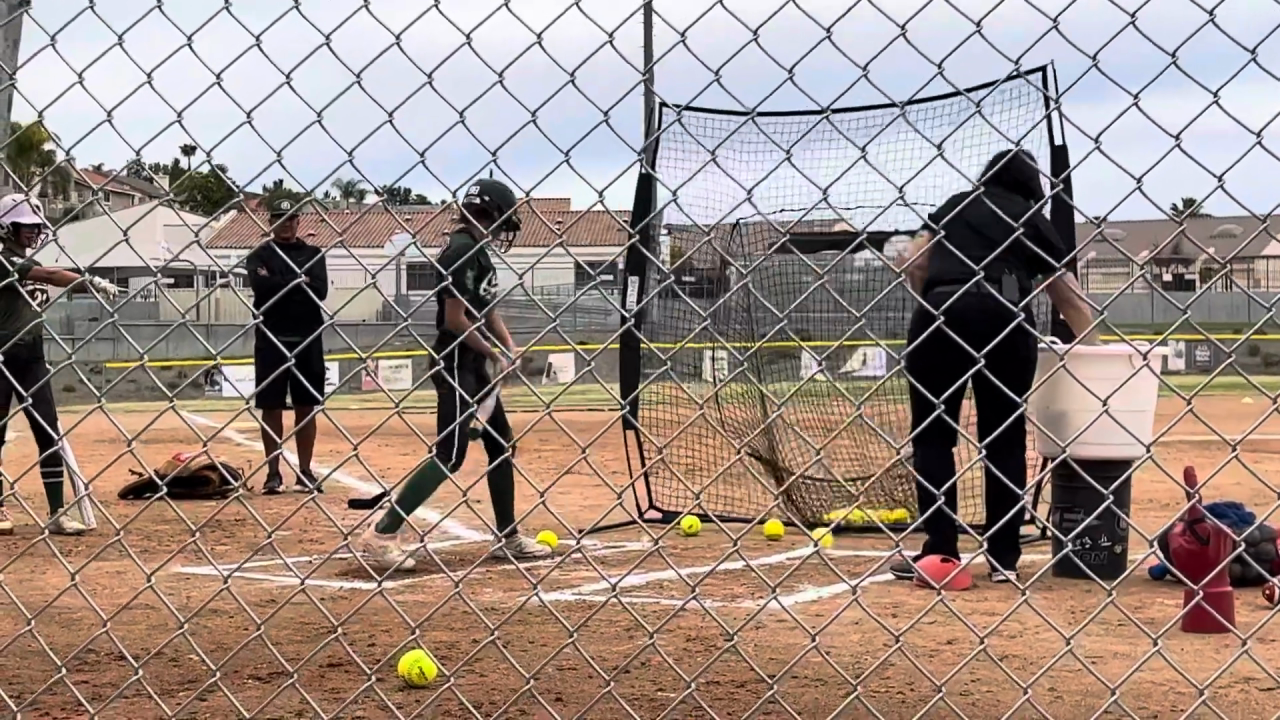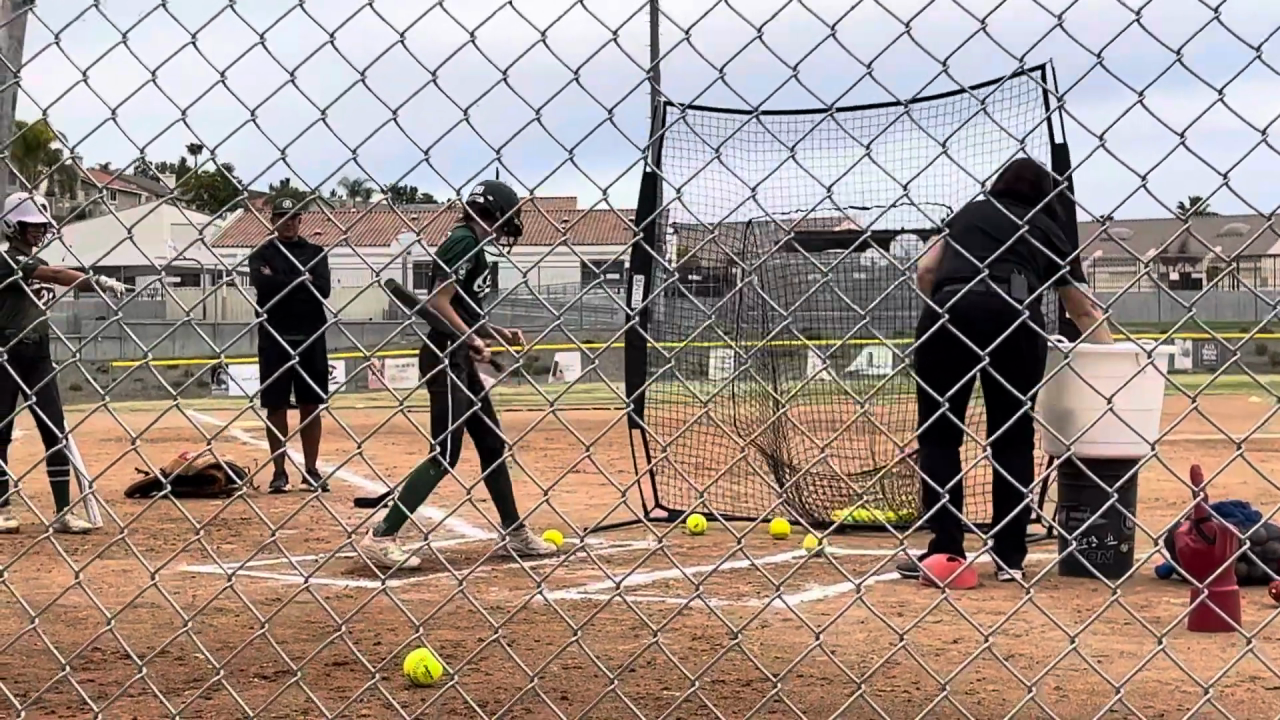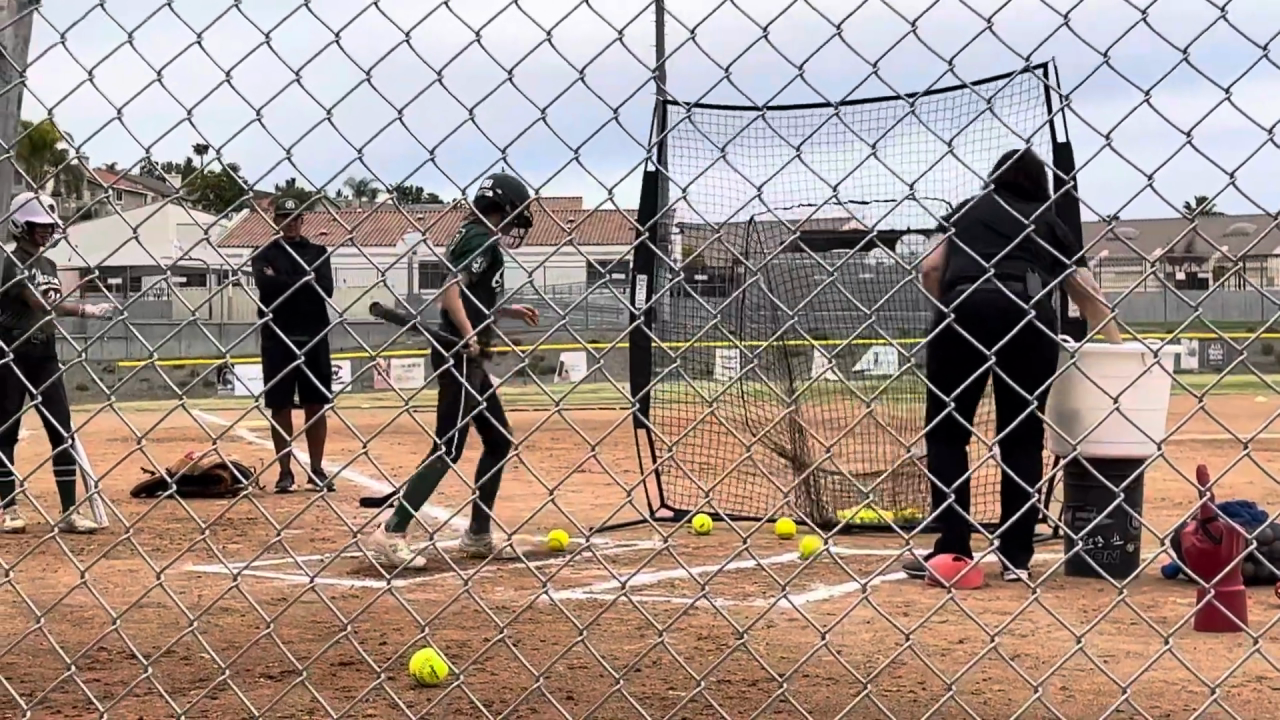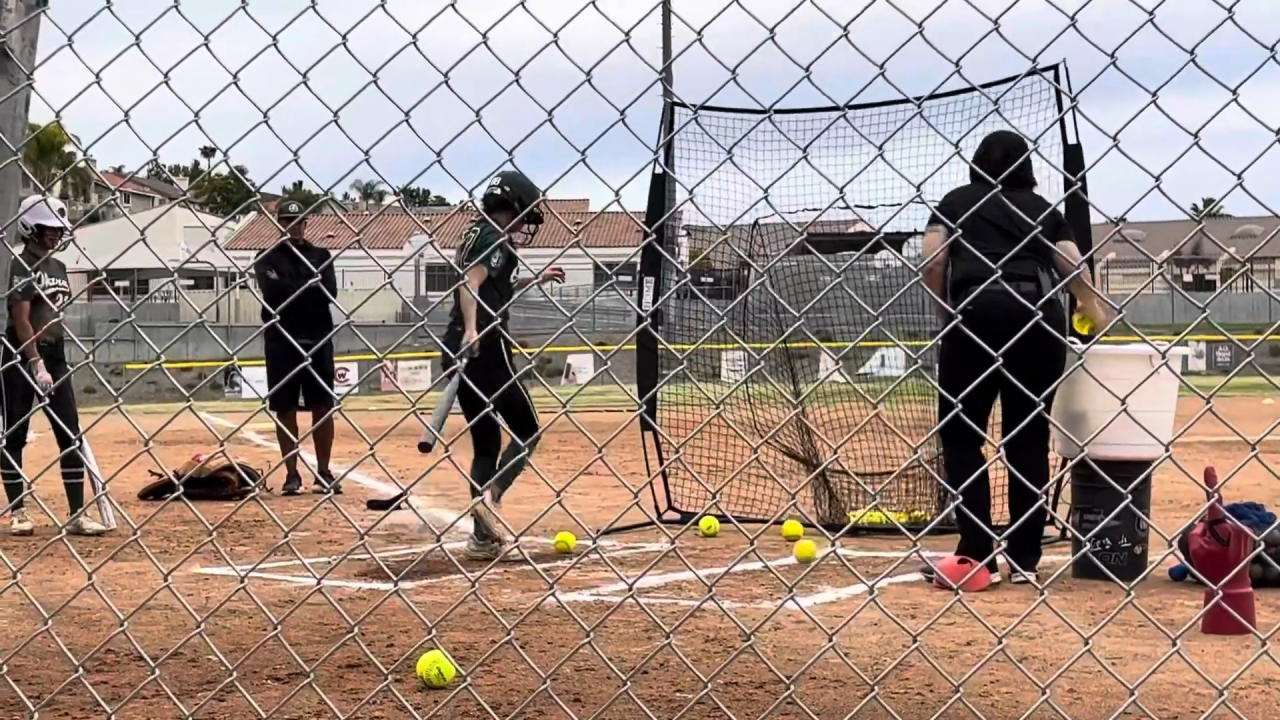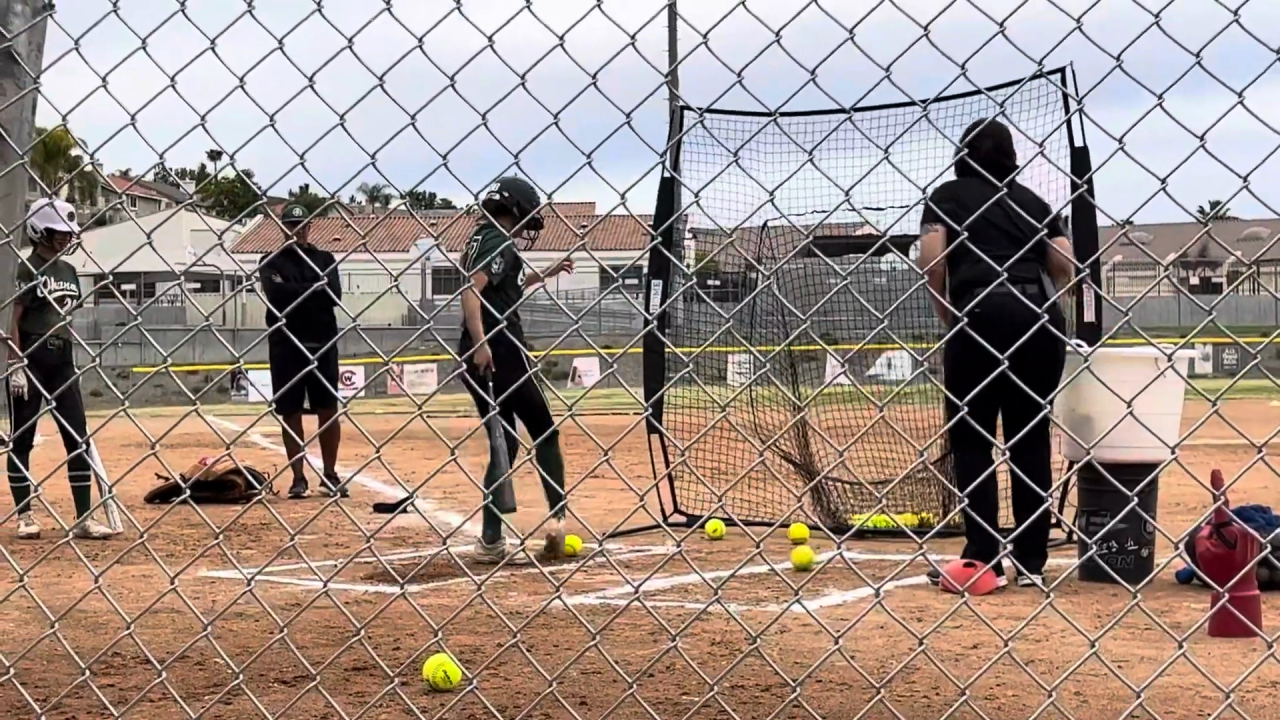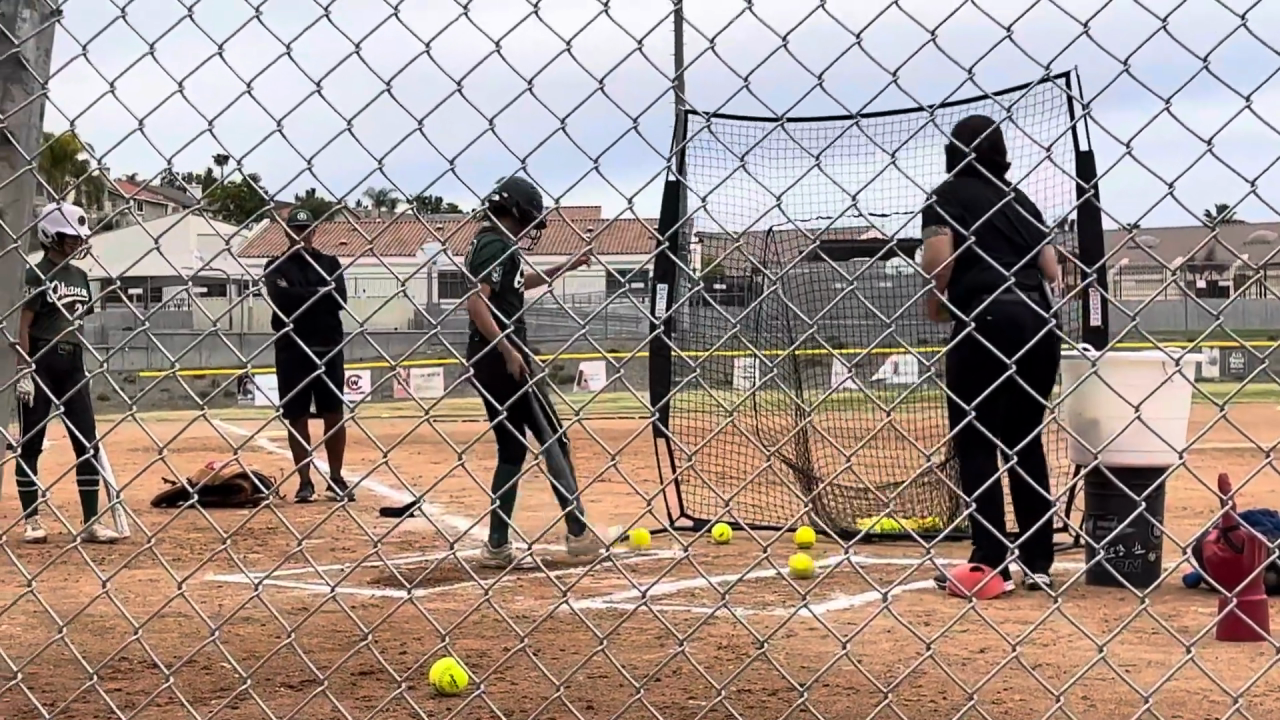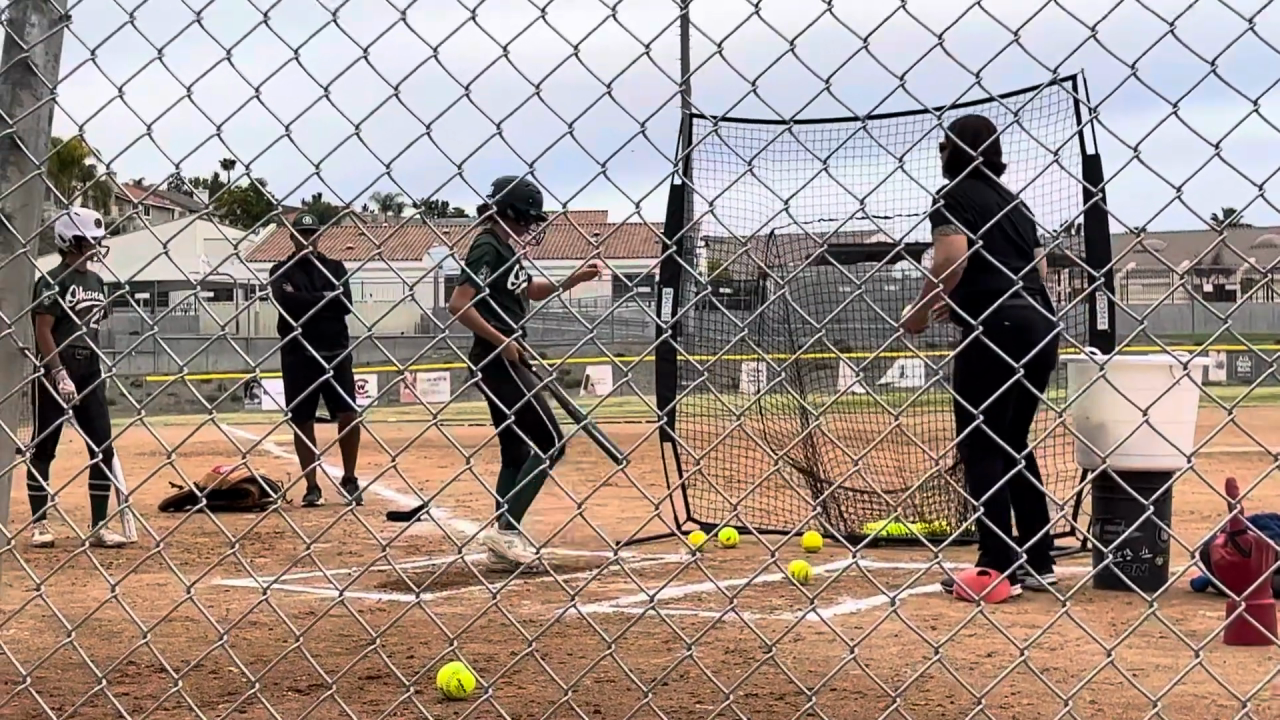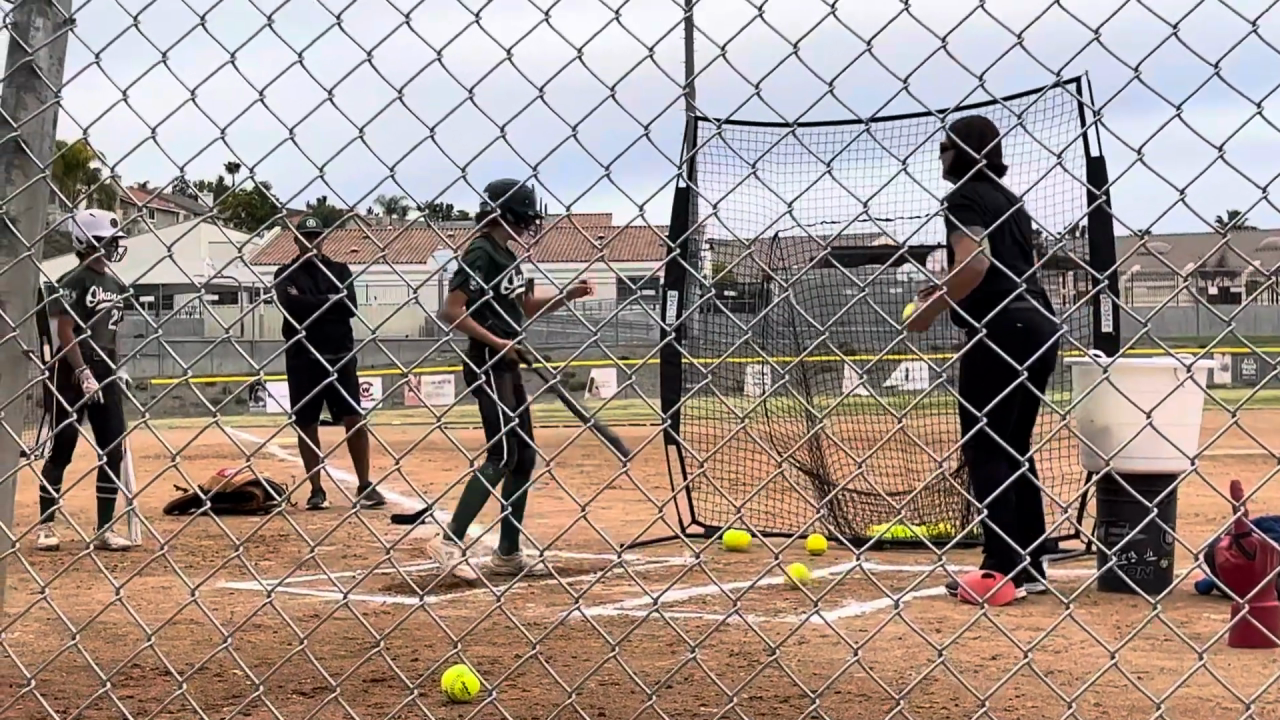
dt=0.2s
person 1, frame 1
left shoulder: (954, 205)
right shoulder: (1034, 220)
left elbow: (911, 264)
right elbow: (1071, 299)
left hip: (941, 312)
right hip: (1005, 317)
left knee: (932, 434)
right knee: (1005, 437)
left ankle: (941, 551)
right ankle: (1004, 557)
person 1, frame 2
left shoulder: (969, 212)
right shoulder: (1048, 231)
left elbow: (926, 270)
right elbow: (1085, 311)
left hip: (952, 311)
right hip: (1015, 315)
left knee: (939, 434)
right knee: (1013, 436)
left ankle: (946, 551)
right ankle: (1010, 556)
person 1, frame 3
left shoulder: (966, 209)
right shoulder: (1051, 224)
left elbow: (930, 270)
right elbow: (1089, 296)
left hip: (965, 310)
right hip: (1029, 315)
left knee: (946, 432)
right knee: (1022, 435)
left ankle: (953, 550)
right ankle: (1017, 556)
person 1, frame 4
left shoulder: (956, 201)
right shoulder: (1042, 208)
left elbow: (931, 263)
right elbow: (1076, 270)
left wrist: (948, 312)
right wrist: (1099, 316)
left hip: (979, 311)
right hip: (1040, 314)
left knee: (960, 433)
right knee: (1029, 436)
left ankle: (977, 554)
right ankle: (1024, 558)
person 1, frame 5
left shoulder: (947, 195)
right shoulder: (1032, 200)
left elbow: (931, 260)
right elbow: (1066, 265)
left wrist: (944, 310)
left hip: (983, 316)
right hip: (1040, 317)
left knee: (971, 438)
right knee: (1031, 441)
left ankle: (984, 560)
right ankle: (1031, 562)
person 1, frame 6
left shoulder: (948, 194)
right shoulder: (1022, 201)
left elbow: (936, 262)
right elbow: (1052, 271)
left wrist: (934, 304)
left hip: (986, 323)
right hip: (1038, 322)
left knee: (975, 443)
right knee: (1026, 443)
left ankle: (991, 564)
right ankle: (1038, 563)
person 1, frame 7
left shoulder: (953, 196)
right shoulder: (1014, 201)
left elbow: (951, 261)
right elbow: (1040, 271)
left wrist: (921, 311)
left hip: (995, 328)
right hip: (1040, 325)
left knee: (981, 448)
right knee: (1016, 445)
left ankle: (999, 569)
right ankle: (1038, 563)
person 1, frame 8
left shoulder: (964, 196)
right shoulder: (1010, 200)
left elbow: (974, 264)
left wrist: (931, 308)
right wrist: (948, 293)
left hip: (1000, 332)
right hip: (1038, 326)
left knee: (985, 450)
right knee: (1015, 449)
left ankle: (1002, 571)
right ankle: (1029, 567)
person 2, frame 1
left shoulder: (474, 250)
right shoulder: (465, 250)
left elbow: (486, 310)
right elbow: (454, 318)
left wrist: (509, 348)
right wrist: (491, 354)
left hip: (471, 363)
right hip: (458, 362)
left knee: (502, 445)
right knee: (449, 455)
left ankle: (508, 538)
right ankle: (382, 533)
person 2, frame 2
left shoulder: (473, 246)
right shoulder: (464, 242)
right elbow: (437, 302)
left wrist: (500, 334)
right wrist: (471, 339)
left hip: (462, 361)
right hip: (447, 359)
left knee: (494, 445)
right knee: (444, 456)
left ankle: (516, 533)
right ankle: (380, 536)
person 2, frame 3
left shoulder: (475, 237)
right shoulder: (481, 239)
right elbow: (450, 293)
left wrist: (509, 310)
right wrist: (468, 335)
left hip: (466, 356)
right hip: (461, 355)
left knee: (499, 441)
right knee: (448, 449)
left ankle: (479, 533)
right ankle: (391, 532)
person 2, frame 4
left shoulder: (475, 233)
right shoulder: (496, 238)
right elbow: (469, 283)
left wrist: (536, 278)
right wrist: (471, 328)
left hip: (463, 350)
right hip: (485, 348)
left knee: (487, 443)
right knee: (527, 432)
left ankle: (484, 537)
right ankle: (488, 500)
person 2, frame 5
left shoulder: (479, 240)
right shoulder: (499, 243)
right elbow: (471, 291)
left wrist: (545, 273)
right wrist: (480, 341)
left hip: (477, 357)
right hip: (502, 352)
left knee: (504, 444)
right knee: (545, 433)
left ankle: (491, 540)
right ankle: (556, 517)
person 2, frame 6
left shoulder: (487, 242)
right shoulder: (498, 245)
left elbow: (516, 286)
right elbow: (476, 303)
left wrist: (565, 267)
right wrist: (508, 350)
left hip: (485, 360)
right hip: (503, 359)
left knee: (512, 450)
right knee: (554, 440)
left ankle: (497, 545)
right ankle: (578, 533)
person 2, frame 7
left shoulder: (506, 249)
right shoulder: (489, 248)
left elbow: (527, 291)
right elbow: (458, 305)
left wrist: (575, 280)
right wrist: (503, 341)
left hip: (497, 361)
right hip: (499, 360)
left knee: (517, 453)
right knee: (550, 444)
left ankle: (503, 547)
right ankle: (505, 529)
person 2, frame 8
left shoulder: (509, 256)
right shoulder: (481, 254)
left elbow: (525, 307)
right elbow: (451, 312)
left wrist: (568, 294)
right wrist: (495, 342)
left hip: (505, 365)
right hip: (487, 364)
left knee: (523, 459)
right knee: (502, 456)
left ankle: (508, 552)
right ankle: (448, 540)
person 3, frame 1
left shoulder: (32, 266)
right elbow: (51, 275)
left wrist: (36, 353)
right wrist: (92, 282)
left hip: (32, 357)
left knee: (49, 435)
left ankle: (57, 513)
person 3, frame 2
left shoulder: (38, 264)
right elbow: (57, 275)
right wrist: (100, 282)
left hip: (39, 355)
left knee: (56, 433)
left ankle: (63, 512)
person 3, frame 3
left shoulder: (48, 265)
right elbow: (40, 303)
right wrist: (86, 310)
left hip: (46, 354)
left knee: (63, 433)
left ankle: (69, 512)
person 3, frame 4
left shoulder: (58, 267)
left wrist: (52, 359)
right wrist: (36, 364)
left hip: (53, 357)
left knee: (70, 435)
left ankle: (77, 514)
person 3, frame 5
left shoulder: (68, 270)
right shoulder: (27, 269)
right elbow: (12, 322)
right wrist: (15, 367)
left hip: (62, 360)
right hip: (30, 360)
left knee: (78, 439)
right knee: (22, 439)
left ankle: (84, 518)
right ankle: (24, 515)
person 3, frame 6
left shoulder: (80, 276)
right shoulder: (36, 274)
right elbow: (22, 327)
right wrist: (24, 372)
left hip: (73, 365)
right hip: (40, 364)
left knee: (88, 444)
right knee: (30, 444)
left ankle: (91, 522)
right ankle: (31, 519)
person 3, frame 7
left shoulder: (96, 281)
right shoulder: (53, 280)
right elbow: (43, 332)
right wrist: (59, 374)
left hip: (90, 370)
right hip: (57, 370)
left knee: (103, 448)
right knee: (44, 449)
left ankle: (99, 526)
right ankle: (39, 524)
person 3, frame 8
left shoulder: (114, 283)
right shoulder: (73, 280)
right elbow: (65, 332)
left wrist: (119, 370)
right wrist: (84, 374)
left hip: (105, 373)
right hip: (74, 373)
left knee: (113, 452)
right knee: (61, 451)
left ankle: (105, 530)
right ankle: (46, 525)
person 4, frame 1
left shoulder: (313, 254)
right shoulder: (259, 255)
left elbow: (320, 291)
right elbow: (261, 286)
left wrist: (280, 286)
right wrist: (299, 283)
left hip: (307, 340)
right hip: (271, 340)
left knee: (307, 407)
right knee: (271, 408)
left ankle: (305, 472)
right ankle: (273, 472)
person 4, frame 2
left shoulder: (316, 253)
right shoulder: (262, 254)
left elbow: (323, 289)
right elbow: (264, 285)
left wrist: (283, 285)
right wrist: (302, 281)
left hip: (310, 338)
right hip: (275, 338)
left knee: (311, 406)
right knee: (276, 407)
left ankle: (311, 470)
right ankle: (279, 471)
person 4, frame 3
left shoulder: (318, 253)
right shoulder: (264, 254)
left elbow: (326, 289)
right elbow: (267, 286)
left wrist: (287, 285)
right wrist: (305, 282)
left hip: (313, 338)
right hip: (278, 339)
left knee: (316, 406)
right knee: (280, 407)
left ankle: (316, 470)
right ankle: (285, 471)
person 4, frame 4
left shoulder: (321, 256)
right shoulder: (267, 258)
left elbow: (330, 293)
right elbow: (271, 290)
left wrist: (291, 290)
right wrist: (309, 286)
left hip: (317, 341)
right hip: (281, 342)
left knee: (323, 408)
right knee: (285, 410)
left ankle: (323, 472)
right ankle: (292, 474)
person 4, frame 5
left shoulder: (325, 259)
right shoulder: (271, 262)
left elbow: (334, 296)
right elbow: (276, 293)
left wrist: (295, 293)
right wrist: (313, 289)
left hip: (322, 344)
right hip: (286, 345)
left knee: (328, 410)
right knee: (290, 413)
left ankle: (329, 475)
right ankle: (298, 477)
person 4, frame 6
left shoulder: (330, 263)
right shoulder: (277, 266)
left elbow: (340, 300)
right elbow: (281, 297)
left wrist: (301, 298)
right wrist: (319, 293)
left hip: (328, 348)
right hip: (292, 350)
left knee: (335, 415)
right knee: (296, 417)
left ankle: (335, 479)
right ankle: (305, 482)
person 4, frame 7
left shoulder: (335, 267)
right shoulder: (281, 271)
left elbow: (345, 304)
right elbow: (286, 302)
left wrist: (306, 302)
right wrist: (324, 298)
left hip: (335, 352)
right hip: (298, 354)
left knee: (349, 416)
right knee: (302, 421)
left ankle: (349, 478)
right ankle: (311, 486)
person 4, frame 8
left shoulder: (340, 270)
right shoulder: (287, 274)
left elbow: (350, 307)
right elbow: (292, 305)
left wrist: (312, 305)
right wrist: (330, 301)
left hip: (340, 355)
right hip: (303, 358)
left knee: (354, 420)
right knee: (307, 425)
left ankle: (364, 486)
right ankle: (316, 490)
